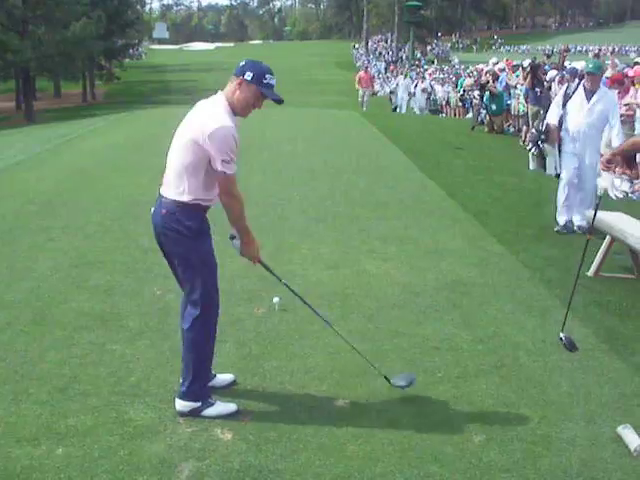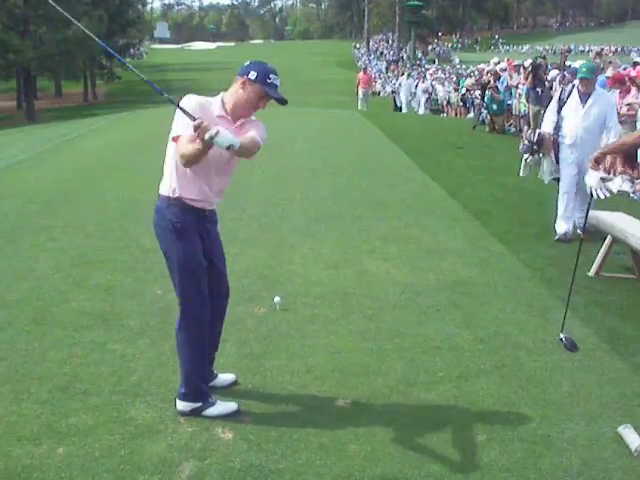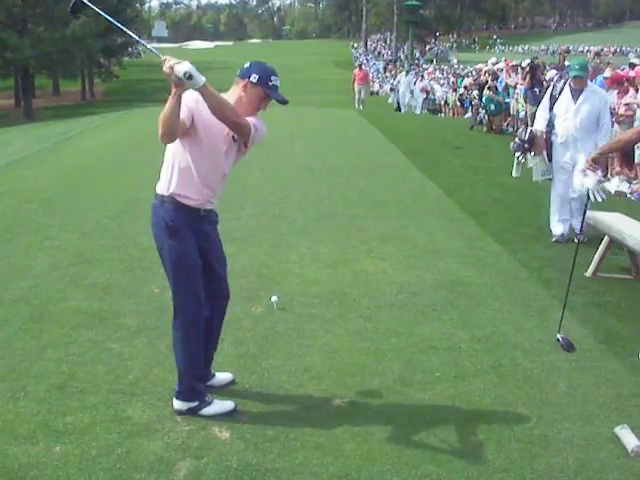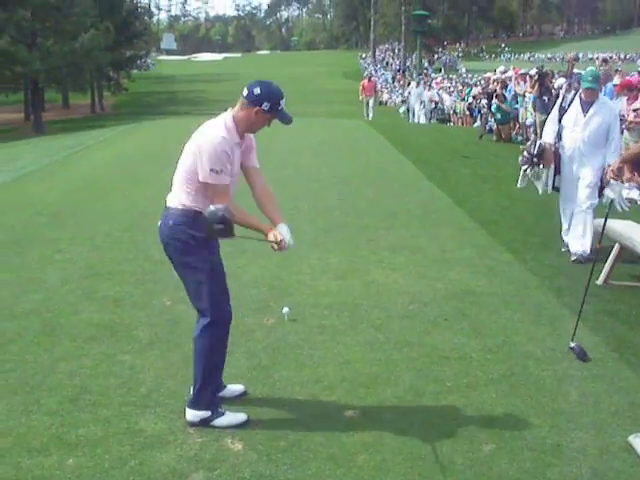
dt=0.3s
person 1, frame 1
left shoulder: (208, 107)
right shoulder: (222, 127)
left elbow: (217, 180)
right elbow: (228, 191)
left wrist: (239, 229)
right wrist: (246, 236)
left hip: (166, 210)
right hip: (183, 218)
left knee: (195, 296)
right knee: (203, 304)
left ankle: (198, 373)
right ankle: (192, 397)
person 1, frame 2
left shoulder: (255, 127)
right shoulder: (195, 109)
left elbow: (247, 147)
right elbow: (185, 157)
left wrist: (226, 140)
right wrist: (204, 142)
left hip: (206, 217)
right hip: (176, 215)
left knee: (217, 295)
right knee: (194, 305)
left ankle: (203, 373)
right ankle: (192, 396)
person 1, frame 3
left shoulder: (254, 127)
right shoulder: (192, 103)
left elbow: (233, 121)
right elbow: (166, 135)
left wrist: (200, 84)
right wrist: (178, 90)
left hip: (205, 216)
right hip: (172, 214)
left knee: (217, 296)
right knee: (190, 306)
left ankle: (201, 372)
right ankle: (189, 395)
person 1, frame 4
left shoulder: (243, 138)
right shoulder: (218, 141)
left elbow: (258, 182)
right elbow: (221, 203)
left wrist: (279, 223)
right wrist: (265, 230)
left hip: (180, 224)
right hip: (189, 229)
left knee: (211, 306)
right knee: (214, 313)
left ankle: (209, 383)
right ankle: (201, 406)
person 2, frame 1
left shoulder: (609, 97)
left elbow: (615, 124)
right elbow: (556, 107)
left wrist: (617, 149)
right wrist: (552, 127)
left hip: (591, 146)
right hip: (569, 142)
left knee: (587, 184)
right knee: (568, 178)
left ankle: (581, 220)
right ankle: (564, 218)
person 2, frame 2
left shoulder: (606, 99)
right shoulder: (565, 93)
left elbow: (611, 127)
right elbow: (551, 114)
right wrist: (547, 135)
left hip: (590, 151)
right hip: (567, 148)
left knee: (585, 189)
right knee: (566, 187)
left ankle: (581, 221)
right ankle: (563, 229)
person 2, frame 3
left shoulder: (599, 96)
right shoulder: (556, 90)
left elbow: (605, 125)
right elbow: (543, 112)
right wrist: (539, 133)
left hip: (585, 150)
right hip: (560, 148)
left knee: (579, 190)
right knee: (560, 190)
left ankle: (578, 226)
right ankle: (560, 229)
person 2, frame 4
left shoulder: (609, 109)
right shoulder: (566, 101)
left elbow: (613, 140)
right elbow: (552, 124)
left wrist: (612, 165)
right wrist: (548, 146)
left hip: (592, 163)
right hip: (567, 161)
left knee: (584, 204)
right knee: (568, 203)
left ankle: (579, 248)
right ankle: (569, 239)
